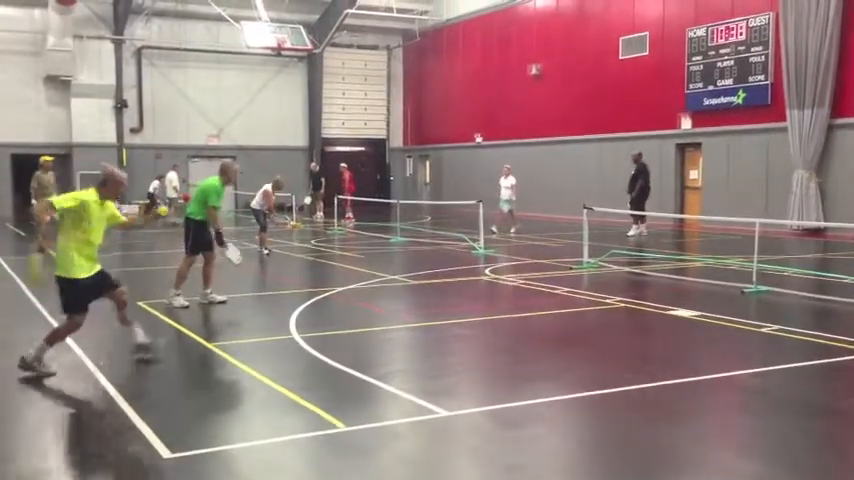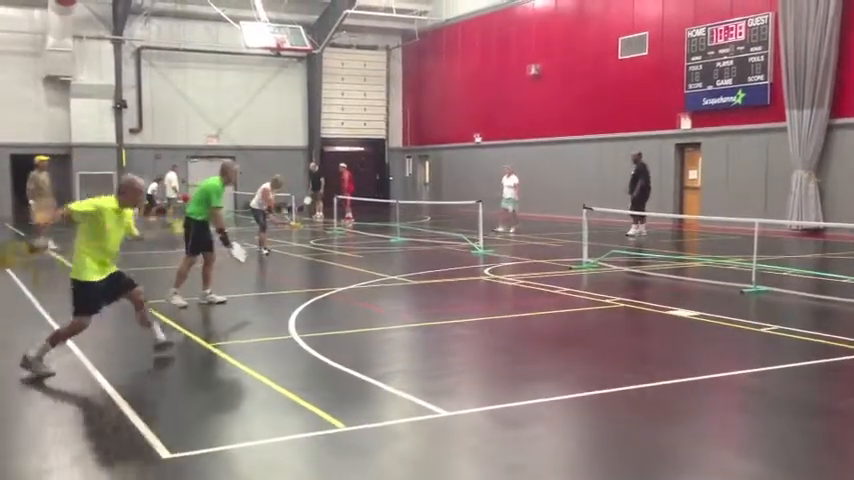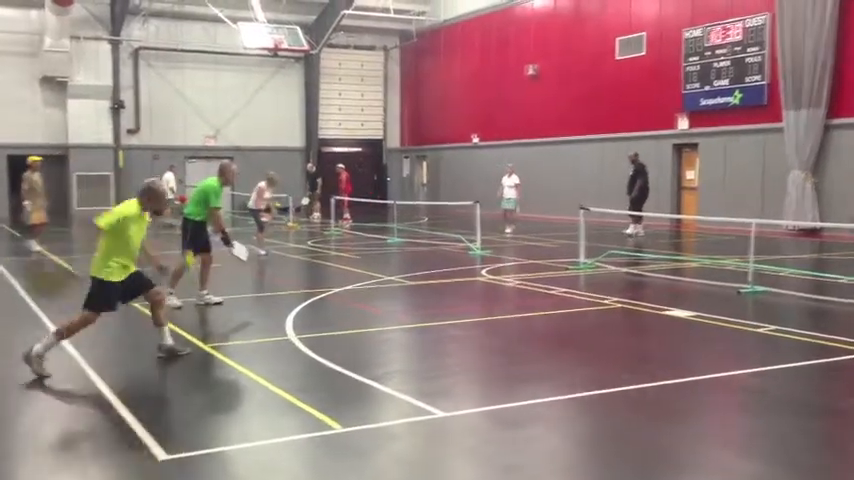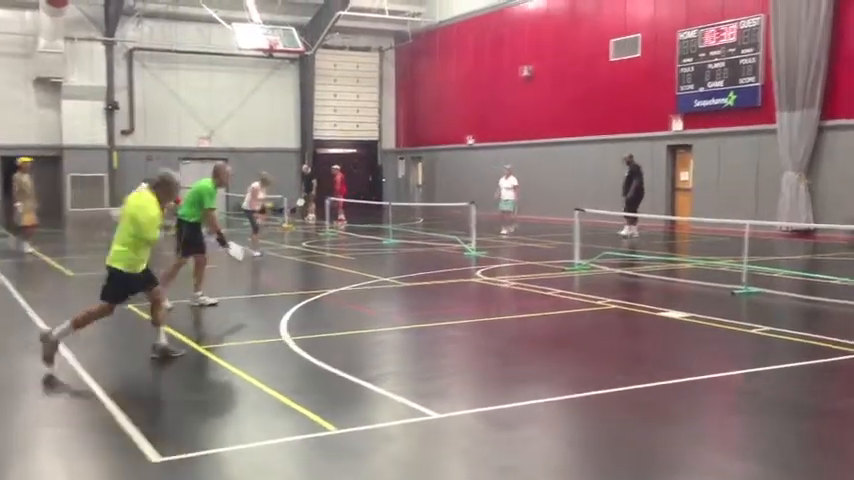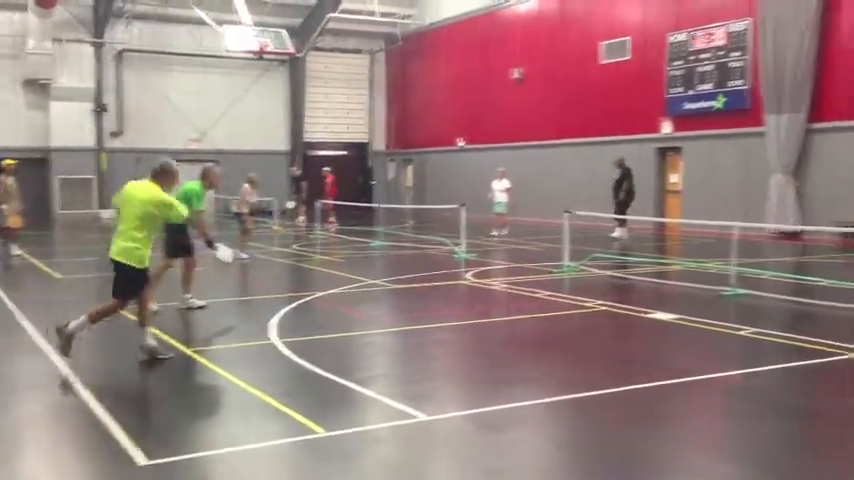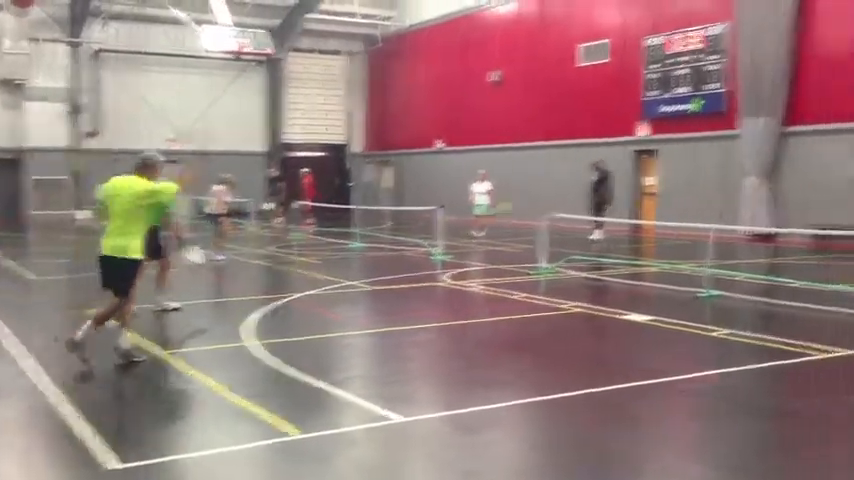
dt=0.1s
person 1, frame 1
left shoulder: (108, 205)
right shoulder: (83, 199)
left elbow: (125, 223)
right elbow: (46, 205)
left hip: (92, 267)
right hip: (73, 271)
left knee: (120, 297)
right knee: (75, 321)
left ankle: (139, 342)
right ankle: (33, 359)
person 1, frame 2
left shoulder: (126, 213)
right shoulder: (99, 206)
left elbow: (134, 235)
right elbow: (65, 212)
left hip: (107, 269)
right hip: (87, 273)
left knee: (138, 296)
right knee: (81, 323)
left ankle: (158, 340)
right ankle: (34, 357)
person 1, frame 3
left shoulder: (144, 214)
right shoulder: (126, 212)
right elbow: (99, 227)
left wrist: (155, 261)
left hip: (127, 270)
right hip: (108, 273)
left knee: (157, 296)
right knee: (88, 318)
left ankle: (166, 345)
right ankle: (37, 353)
person 1, frame 4
left shoulder: (139, 194)
right shoulder: (150, 208)
right elbow: (151, 240)
left hip: (135, 262)
right hip: (124, 263)
left knee: (156, 296)
right knee: (104, 309)
left ankle: (160, 344)
right ankle: (53, 337)
person 1, frame 5
left shoulder: (131, 186)
right shoulder: (160, 198)
left elbow: (118, 204)
right elbow: (182, 215)
left hip: (121, 251)
right hip: (133, 256)
left knee: (143, 297)
right knee: (119, 303)
left ankle: (148, 344)
right ankle: (70, 329)
person 1, frame 6
left shoulder: (114, 183)
right shoulder: (149, 189)
left elbow: (101, 209)
left hip: (109, 249)
right hip: (126, 252)
left knee: (125, 298)
right knee: (121, 301)
left ankle: (124, 346)
right ankle: (79, 338)
person 2, frame 1
left shoulder: (217, 184)
right shoulder: (214, 186)
right elbow: (212, 211)
left wrist: (216, 227)
right wrist: (219, 233)
left hip: (202, 222)
right hip: (194, 222)
left knee: (210, 257)
right knee: (190, 259)
left ankle: (206, 293)
right ankle: (175, 294)
person 2, frame 2
left shoulder: (217, 183)
right shoulder: (215, 186)
right elbow: (216, 212)
left wrist: (219, 228)
right wrist: (223, 233)
left hip: (202, 222)
right hip: (194, 222)
left knee: (210, 258)
right knee: (190, 259)
left ankle: (206, 294)
right ankle: (174, 293)
person 2, frame 3
left shoulder: (215, 184)
right shoulder: (213, 186)
right elbow: (215, 213)
left wrist: (217, 228)
right wrist: (224, 234)
left hip: (200, 223)
right hip: (192, 223)
left knee: (207, 259)
right knee: (187, 260)
left ankle: (203, 295)
right ankle: (169, 293)
person 2, frame 4
left shoulder: (210, 186)
right shoulder: (207, 187)
right elbow: (209, 214)
left wrist: (215, 230)
right wrist: (220, 235)
left hip: (193, 224)
right hip: (186, 224)
left knee: (201, 260)
right knee: (181, 260)
left ankle: (197, 296)
person 2, frame 5
left shoulder: (198, 188)
right shoulder: (195, 189)
right elbow: (197, 216)
left wrist: (203, 233)
right wrist: (207, 237)
left hip: (181, 227)
right hip: (175, 226)
left knee: (190, 262)
right knee: (168, 263)
left ankle: (187, 298)
right ankle: (148, 296)
person 2, frame 6
left shoulder: (169, 189)
right shoulder: (167, 190)
right elbow: (169, 217)
right wrist: (179, 237)
left hip: (154, 228)
right hip: (150, 229)
left knee: (165, 263)
left ankle: (159, 300)
